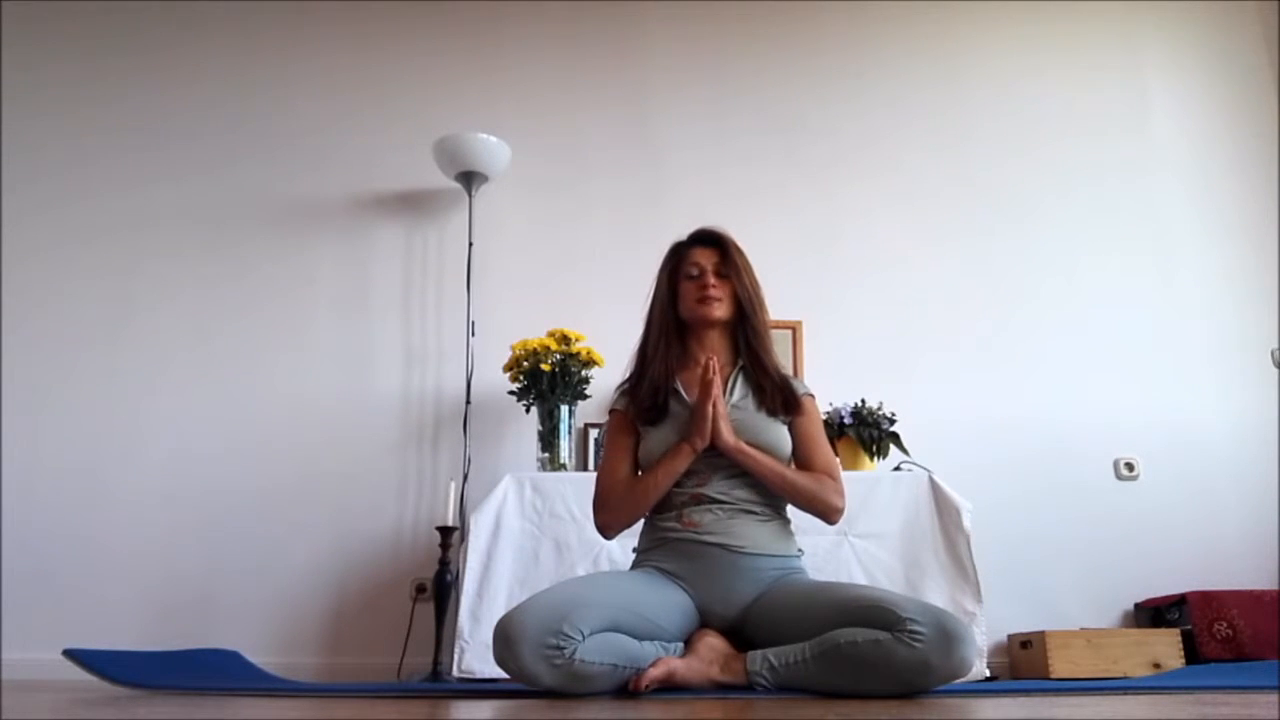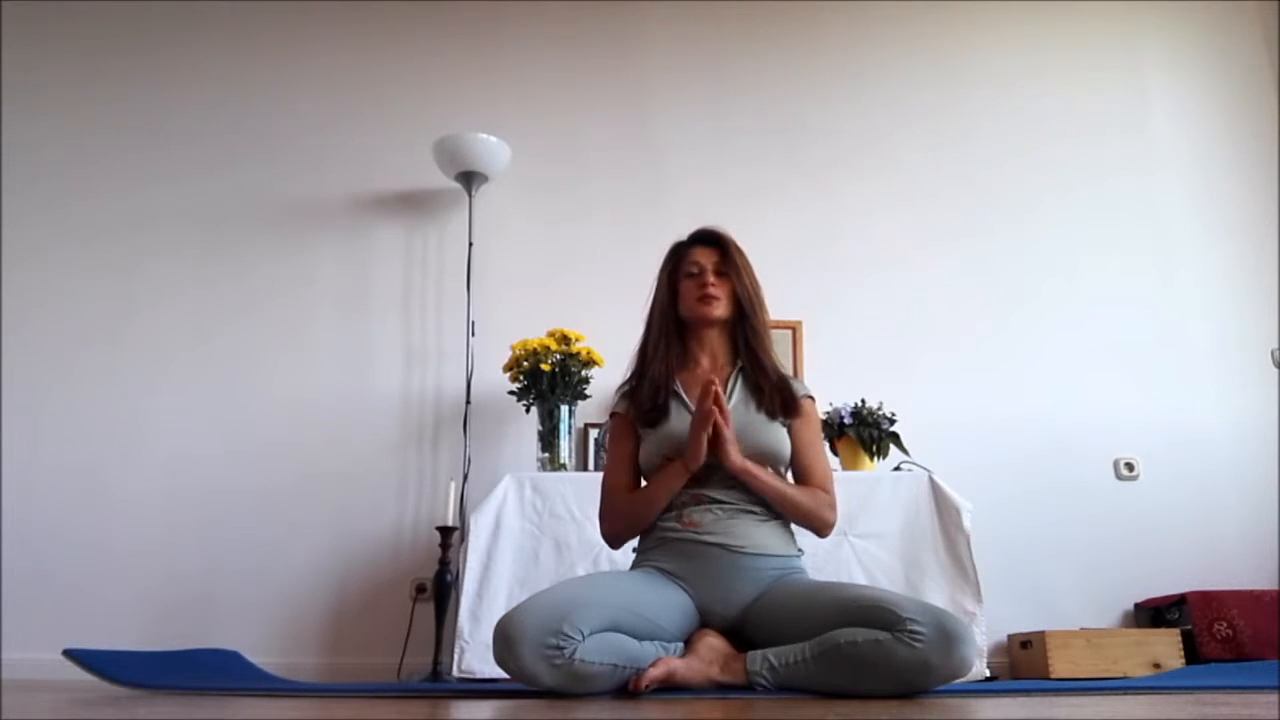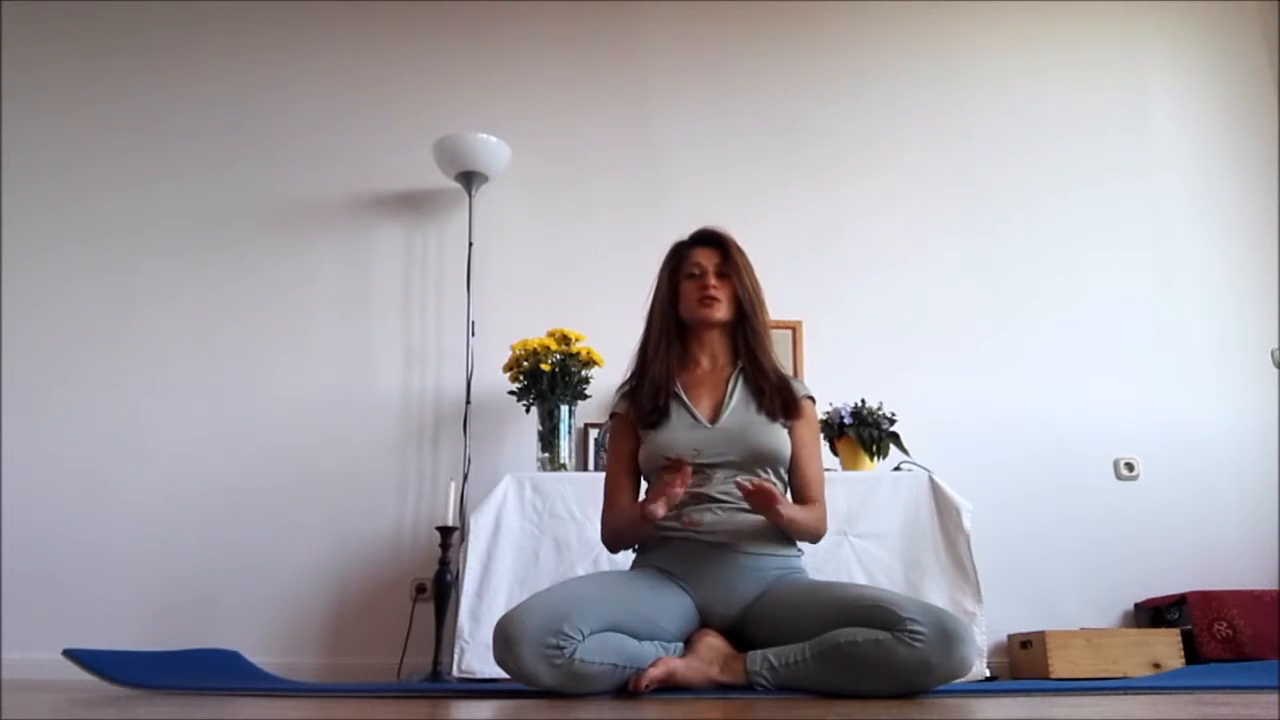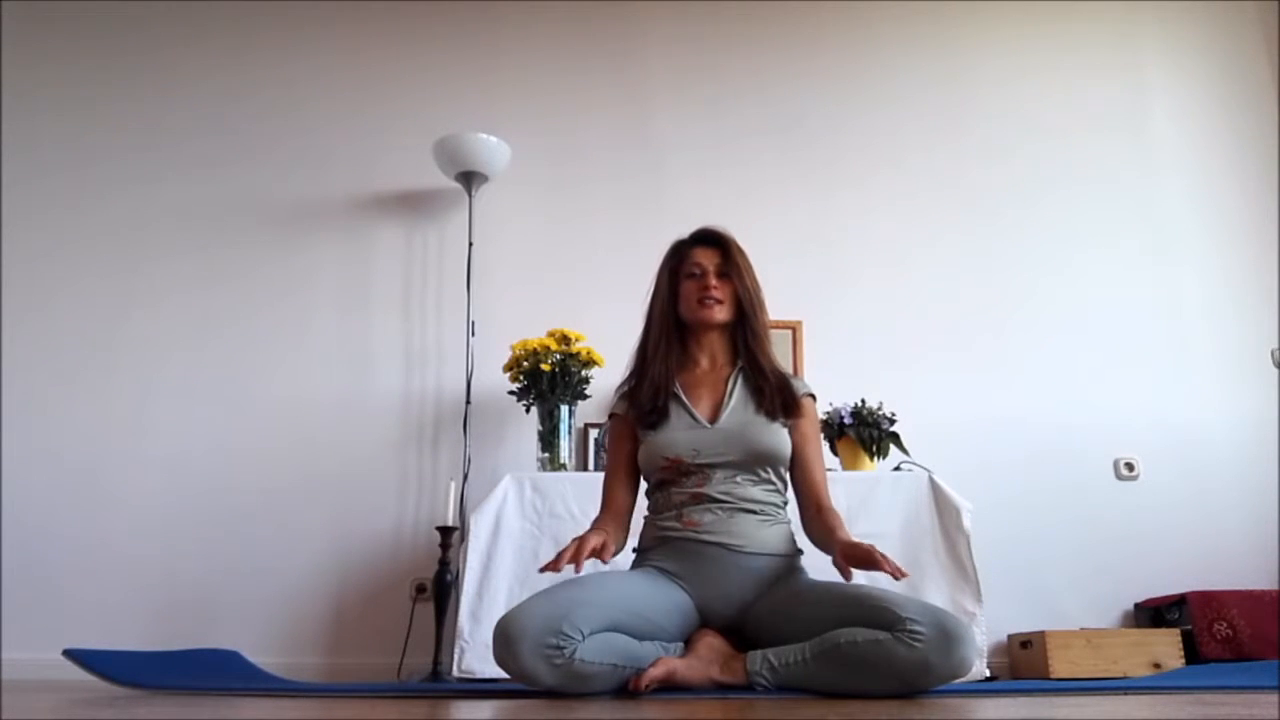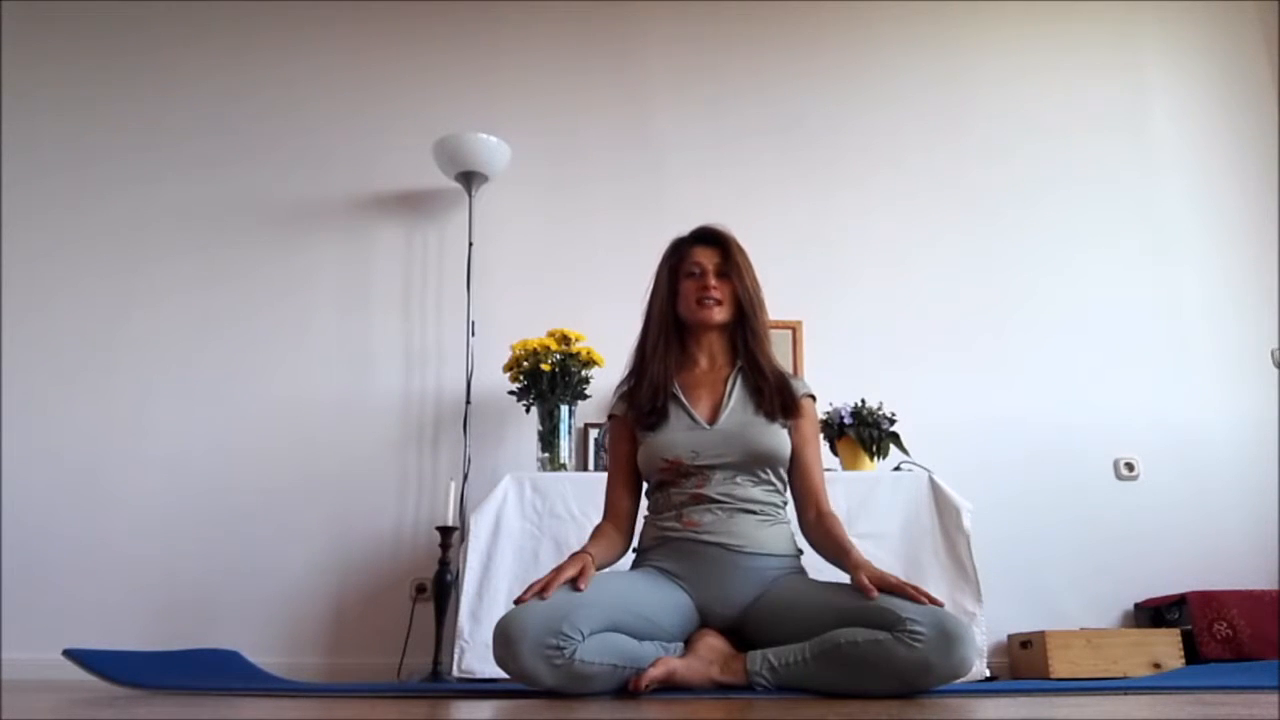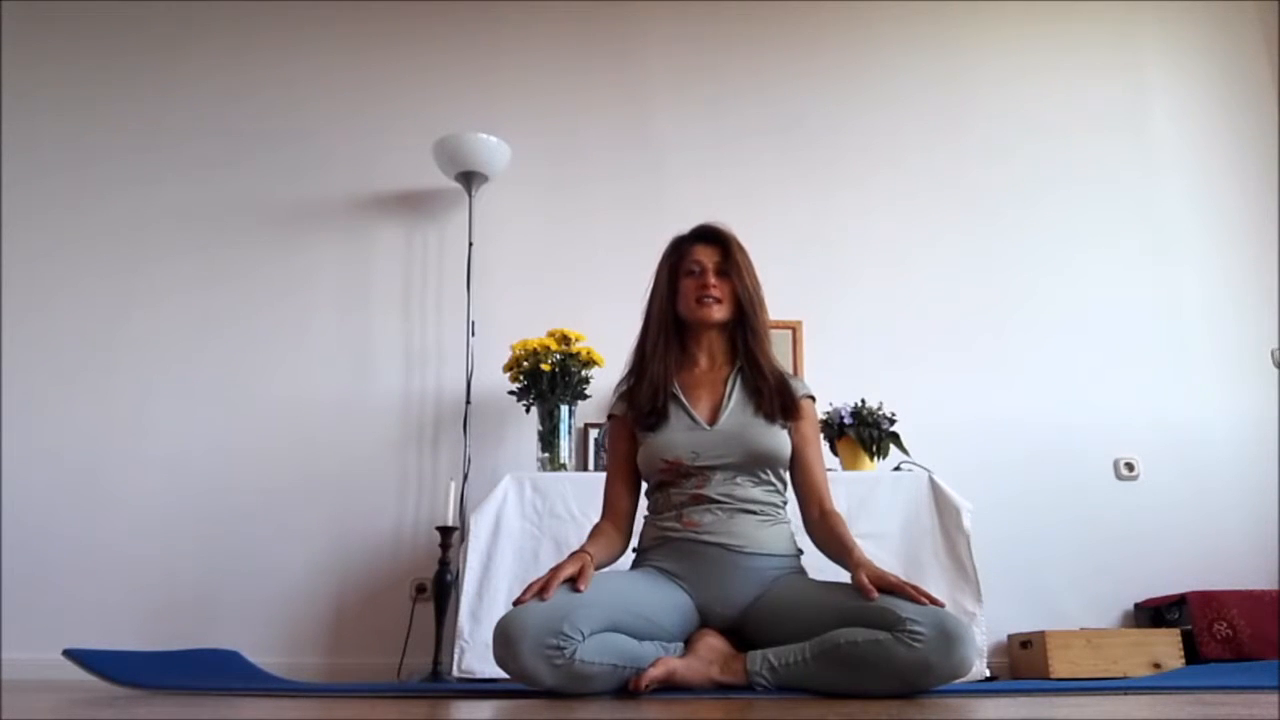
dt=0.2s
person 1, frame 1
left shoulder: (786, 391)
right shoulder: (637, 398)
left elbow: (831, 502)
right elbow: (609, 518)
left wrist: (733, 442)
right wrist: (690, 443)
left hip: (770, 579)
right hip: (666, 578)
left knee: (945, 644)
right knee: (522, 639)
left ankle: (730, 664)
right ankle: (709, 654)
person 1, frame 2
left shoulder: (786, 393)
right shoulder: (638, 399)
left elbow: (824, 514)
right elbow: (614, 527)
left wrist: (739, 462)
right wrist: (686, 460)
left hip: (771, 579)
right hip: (666, 577)
left knee: (945, 643)
right knee: (522, 638)
left ankle: (727, 664)
right ankle: (706, 653)
person 1, frame 3
left shoulder: (787, 393)
right shoulder: (638, 400)
left elbow: (816, 519)
right elbow: (613, 532)
left wrist: (779, 509)
right wrist: (647, 512)
left hip: (771, 579)
right hip: (666, 579)
left knee: (944, 644)
right knee: (522, 639)
left ankle: (727, 664)
right ankle: (710, 657)
person 1, frame 4
left shoulder: (787, 392)
right shoulder: (637, 400)
left elbow: (818, 507)
right elbow: (613, 516)
left wrist: (842, 542)
right wrist: (597, 537)
left hip: (771, 582)
right hip: (667, 577)
left knee: (944, 643)
right knee: (522, 639)
left ankle: (731, 665)
right ankle: (728, 658)
person 1, frame 5
left shoulder: (786, 391)
right shoulder: (636, 400)
left elbow: (815, 513)
right elbow: (618, 522)
left wrist: (857, 562)
right wrist: (588, 557)
left hip: (771, 580)
right hip: (667, 577)
left knee: (945, 643)
right knee: (522, 639)
left ankle: (731, 665)
right ankle: (711, 657)
person 1, frame 6
left shoulder: (786, 392)
right shoulder: (636, 399)
left elbow: (819, 512)
right elbow: (616, 522)
left wrist: (859, 562)
right wrist: (585, 556)
left hip: (771, 579)
right hip: (667, 578)
left knee: (945, 643)
right knee: (522, 639)
left ankle: (730, 665)
right ankle: (711, 656)
